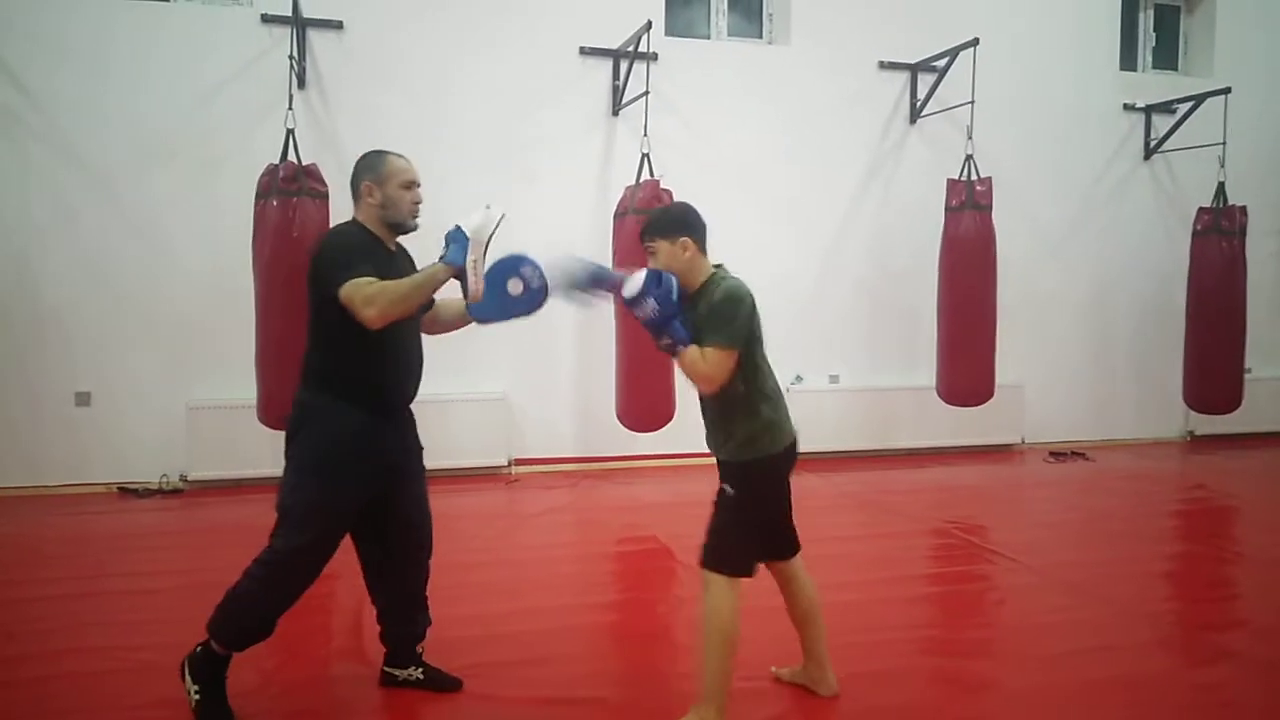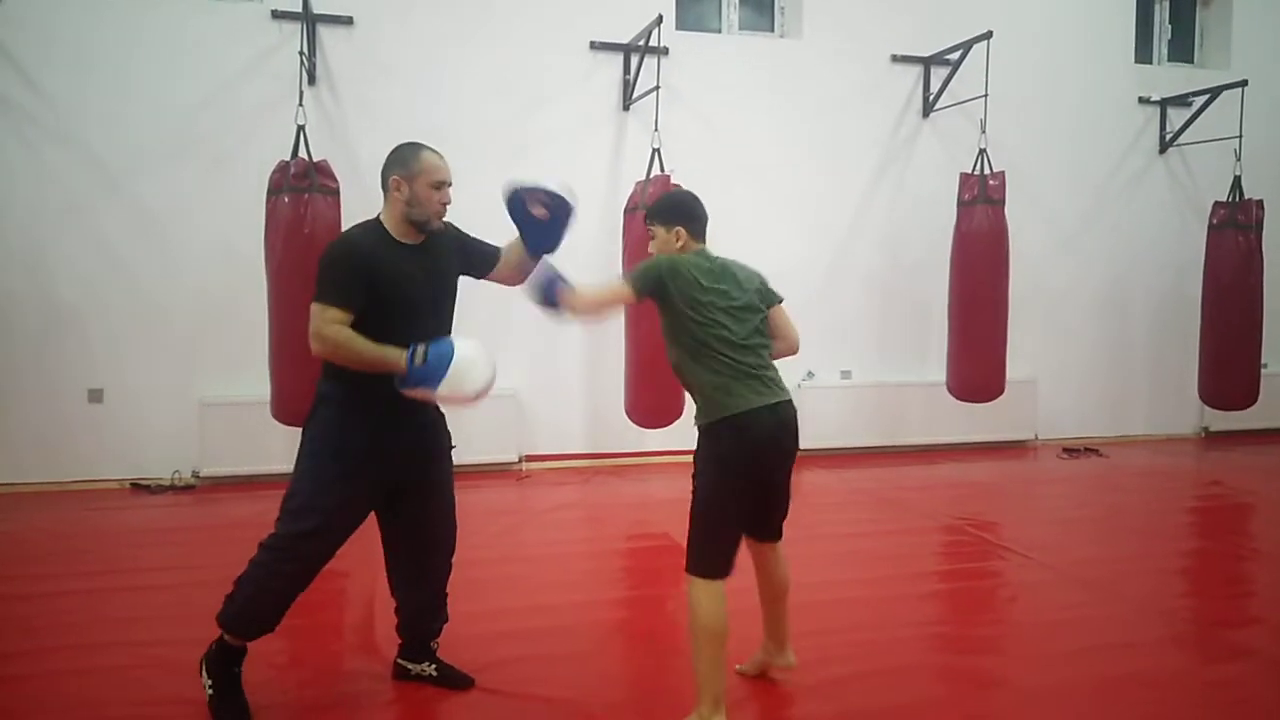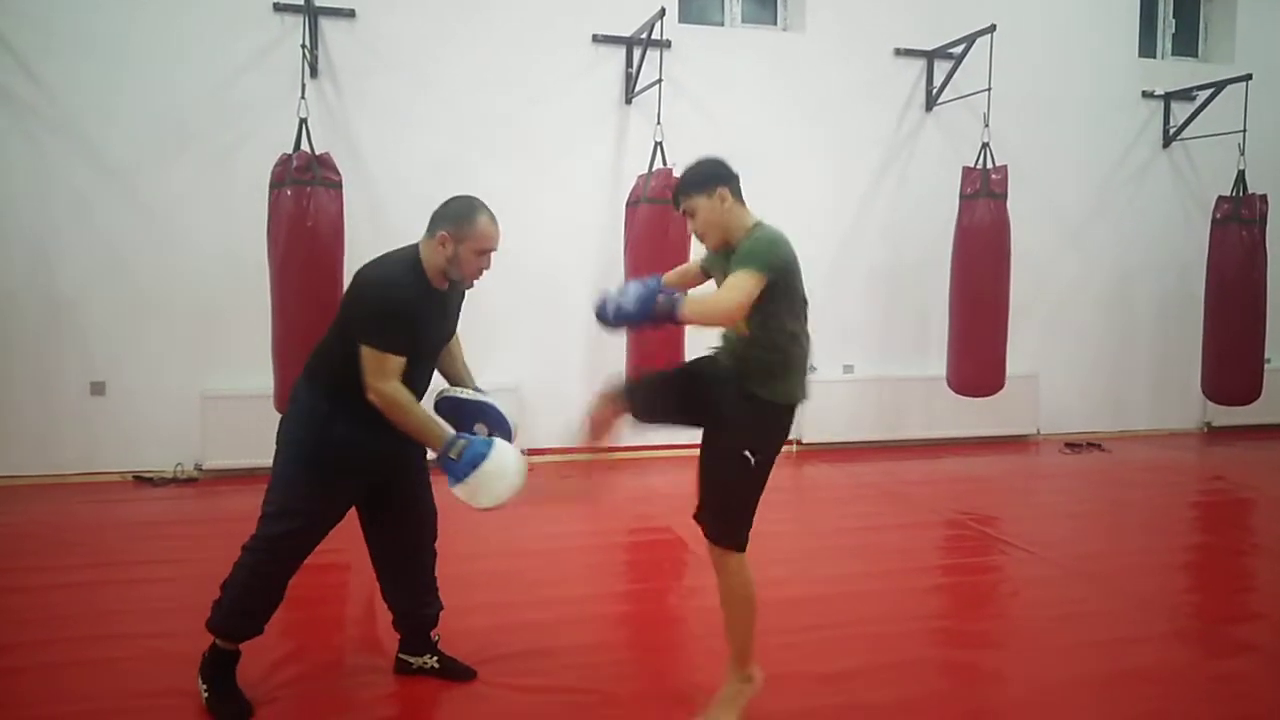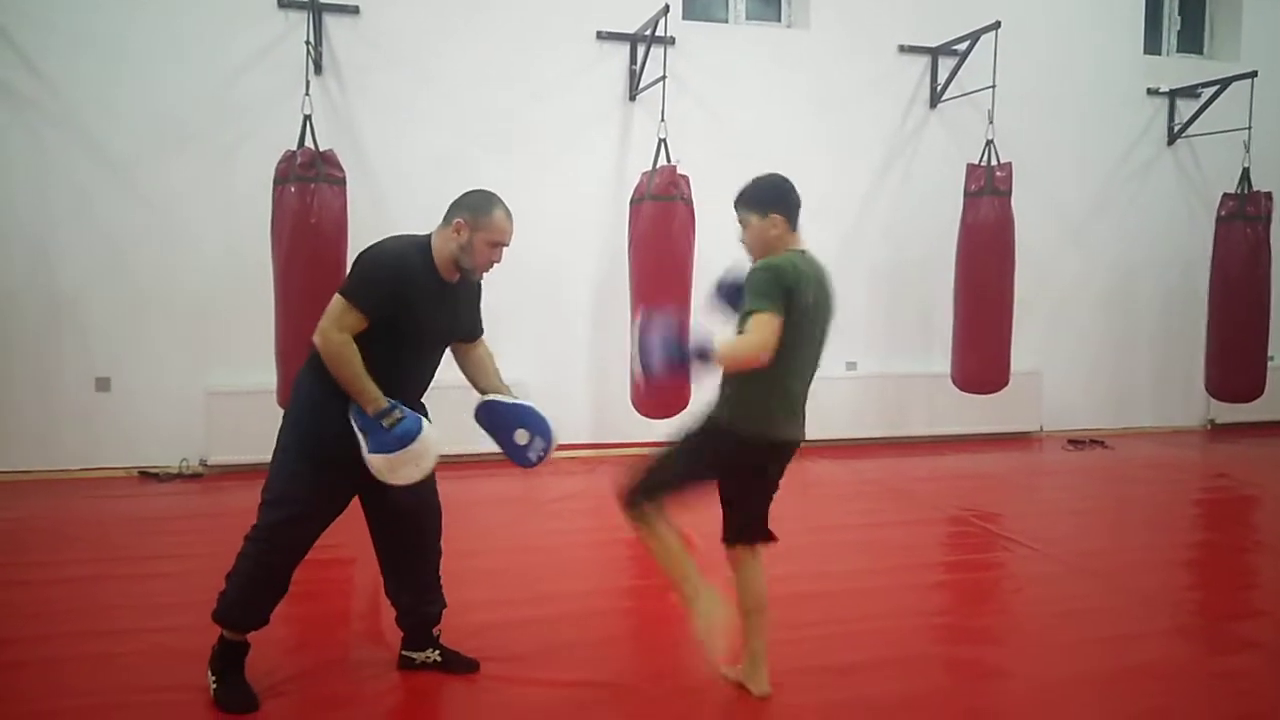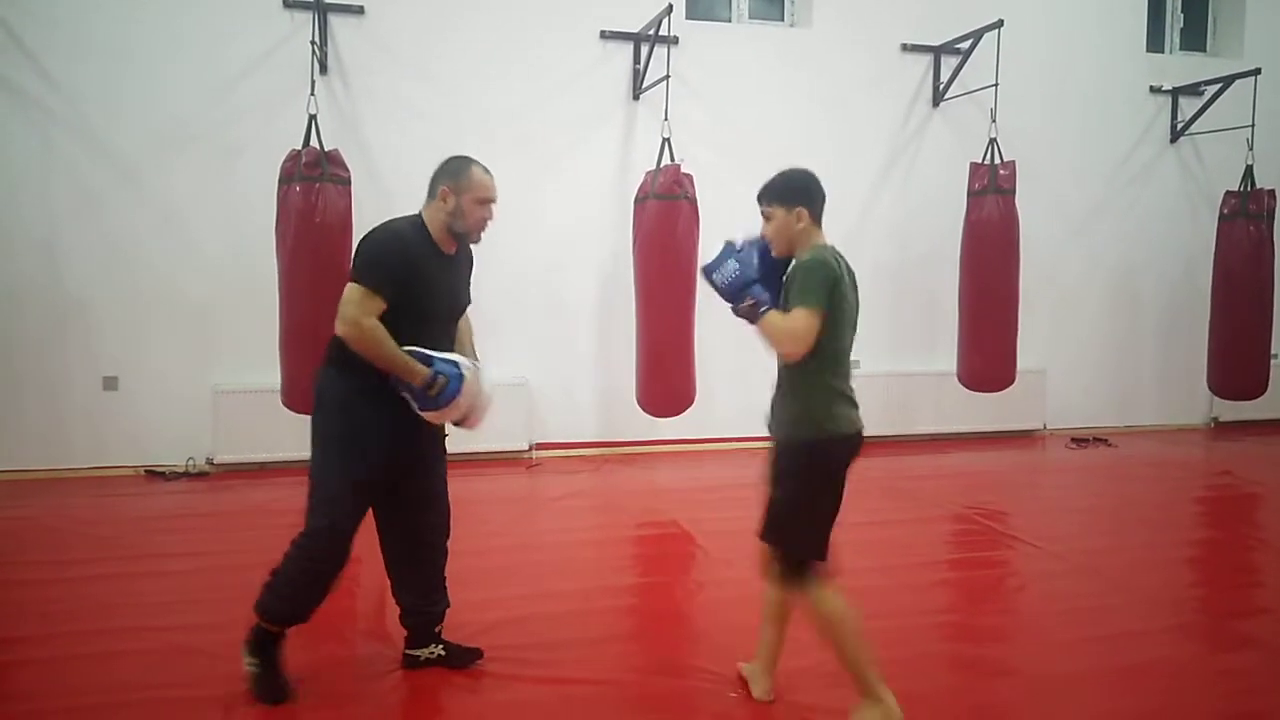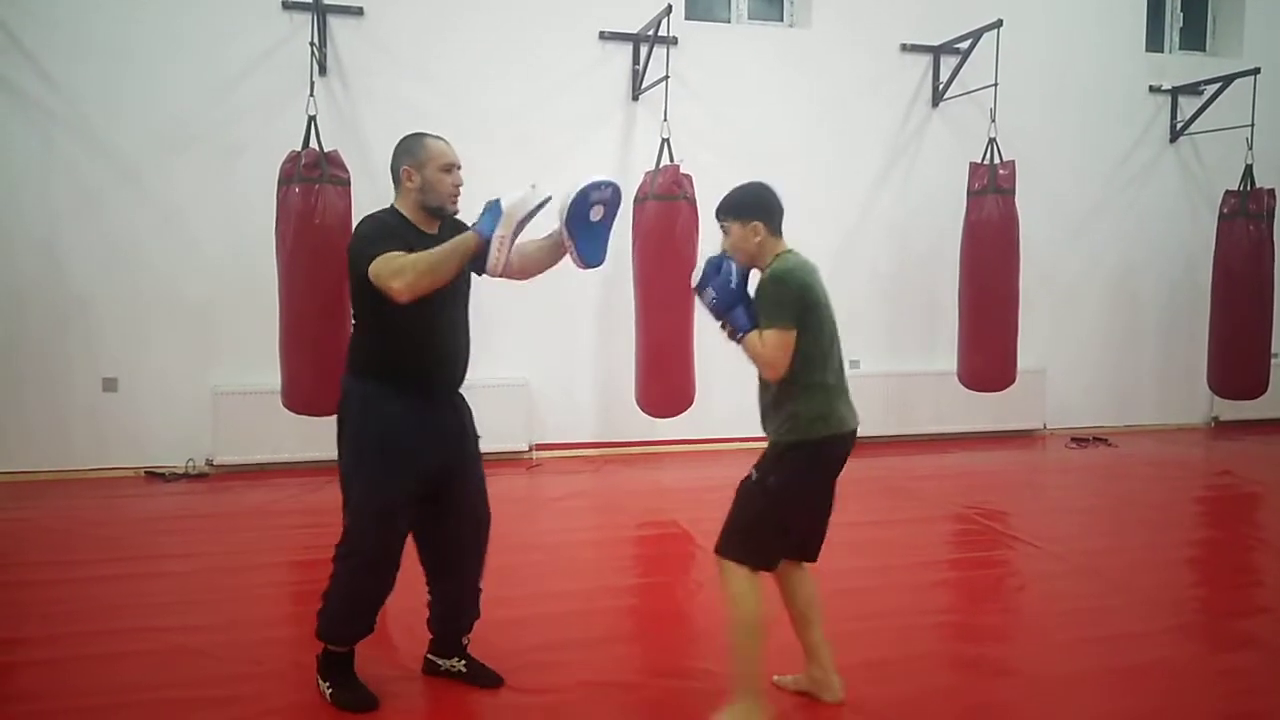
dt=0.5s
person 1, frame 1
left shoulder: (395, 255)
right shoulder: (343, 246)
left elbow: (428, 318)
right elbow: (374, 312)
right wrist: (445, 261)
left hip: (390, 425)
right hip: (334, 427)
left knee: (406, 543)
right knee: (297, 550)
left ankle: (401, 657)
right ankle: (207, 662)
person 1, frame 2
left shoulder: (444, 242)
right shoulder: (354, 251)
left elbow: (509, 268)
right elbow: (324, 337)
left wrist: (536, 235)
right wrist: (404, 362)
left hip: (419, 422)
right hip: (351, 424)
left knee: (431, 539)
right knee: (303, 538)
left ankle: (416, 652)
right ankle: (226, 655)
person 1, frame 3
left shoulder: (451, 284)
right shoulder: (386, 284)
right elbow: (382, 386)
left wrist: (470, 394)
right wrist: (446, 442)
left hip: (390, 429)
right hip: (326, 425)
left knee: (412, 532)
right knee: (282, 541)
left ankle: (417, 646)
right ankle: (219, 661)
person 1, frame 4
left shoulder: (466, 283)
right shoulder: (389, 263)
left elbow: (470, 346)
right elbow: (329, 337)
left wrist: (505, 403)
right wrist: (376, 405)
right hip: (330, 413)
left knee: (417, 526)
right knee: (283, 531)
left ankle: (419, 640)
right ankle: (228, 653)
person 1, frame 5
left shoulder: (459, 254)
right shoulder: (390, 245)
right elbow: (353, 325)
right wrist: (424, 373)
left hip: (412, 406)
right hip: (355, 402)
left knee: (427, 523)
right knee: (333, 525)
left ankle: (423, 637)
right ankle: (266, 640)
person 1, frame 6
left shoulder: (454, 231)
right shoulder: (377, 232)
left elbow: (520, 264)
right elbow: (403, 282)
left wrist: (571, 234)
right wrist: (479, 236)
left hip: (444, 408)
right hip: (382, 411)
left knee: (464, 532)
right knee: (373, 540)
left ankle: (446, 649)
right ankle: (335, 661)
person 2, frame 1
left shoulder: (725, 294)
right shoulder: (709, 287)
left elbow: (707, 378)
left wrist: (666, 325)
left hip: (754, 450)
right hip: (758, 443)
left knee: (720, 574)
right knee: (784, 558)
right ankle: (816, 670)
person 2, frame 2
left shoulder: (669, 271)
right shoulder: (746, 275)
left elbow: (597, 301)
right elbow: (789, 341)
left wrist: (557, 292)
left hip: (732, 429)
right hip: (779, 416)
left knee: (706, 572)
right knee: (764, 540)
right ankle: (778, 648)
person 2, frame 3
left shoulder: (764, 244)
right shoulder: (730, 246)
left elbow: (731, 308)
right elbow: (680, 276)
left wrist: (655, 306)
right wrist: (640, 296)
left hip: (762, 398)
right hip: (727, 381)
left knee: (723, 544)
right knee: (610, 402)
person 2, frame 4
left shoulder: (772, 273)
right shoulder: (816, 276)
left elbow: (756, 351)
left wrist: (683, 351)
right wrist: (745, 303)
left hip: (738, 429)
right hip: (780, 434)
left knee: (639, 501)
right knee: (745, 545)
left ankle: (704, 604)
right ankle: (754, 668)
person 2, frame 5
left shoulder: (814, 265)
right shoulder: (824, 264)
left elbow: (793, 342)
right elbow: (790, 331)
left wrist: (753, 294)
right wrist: (761, 291)
left hip: (813, 438)
right hip: (820, 432)
left knee: (799, 575)
right knee: (776, 556)
right ankle: (763, 671)
person 2, frame 6
left shoulder: (781, 278)
right shoulder: (793, 269)
left elbow: (773, 364)
left wrist: (731, 312)
right wrist: (733, 304)
left hip: (806, 440)
right hip: (820, 434)
left knee: (737, 561)
right knee: (789, 558)
right ankle: (822, 674)
